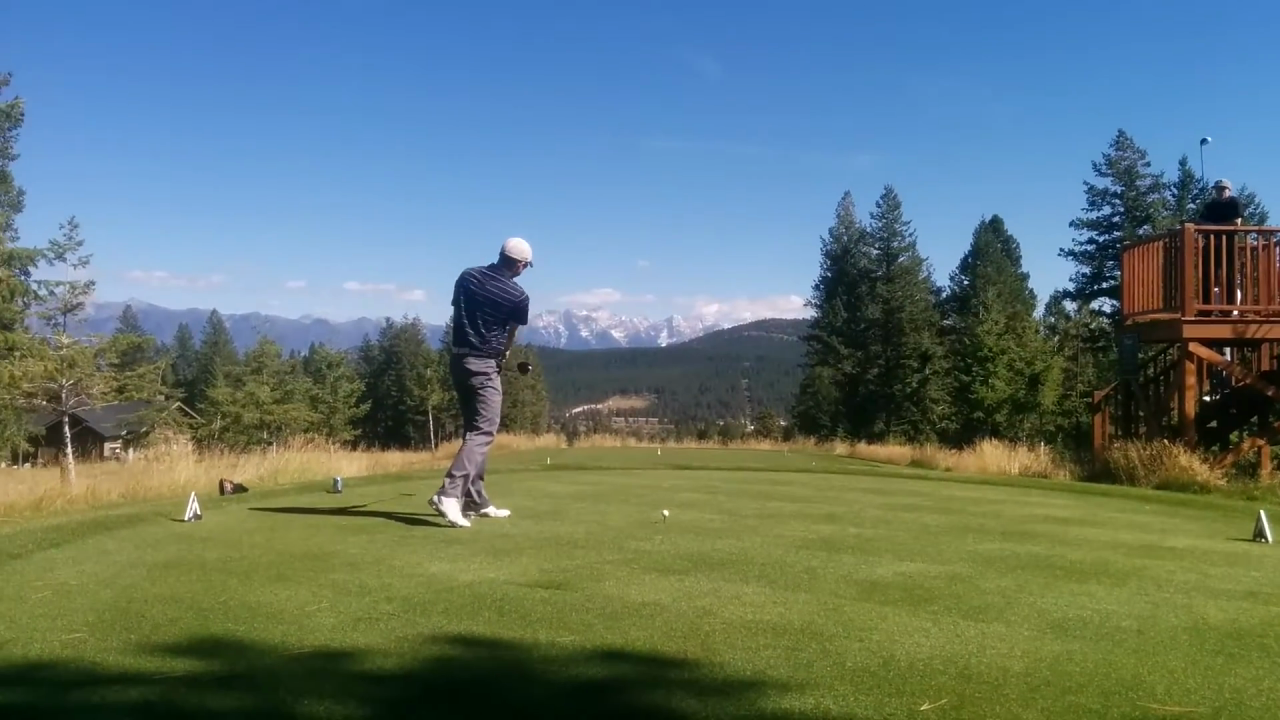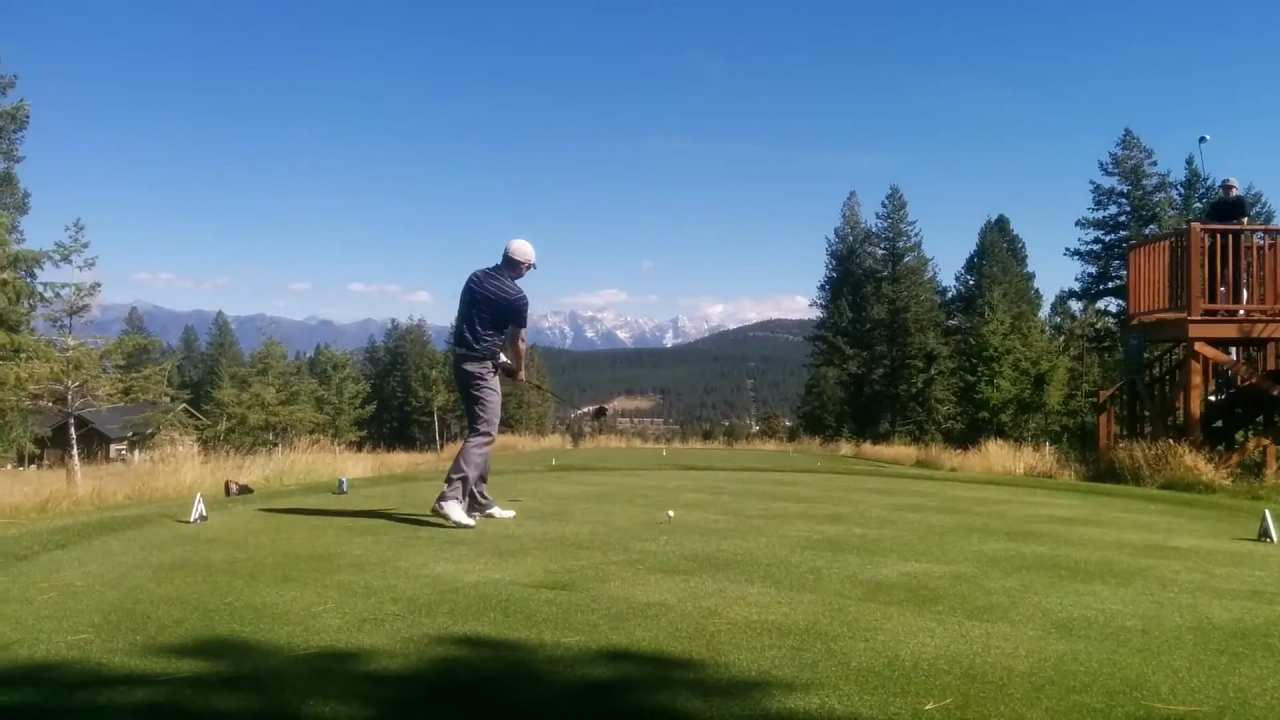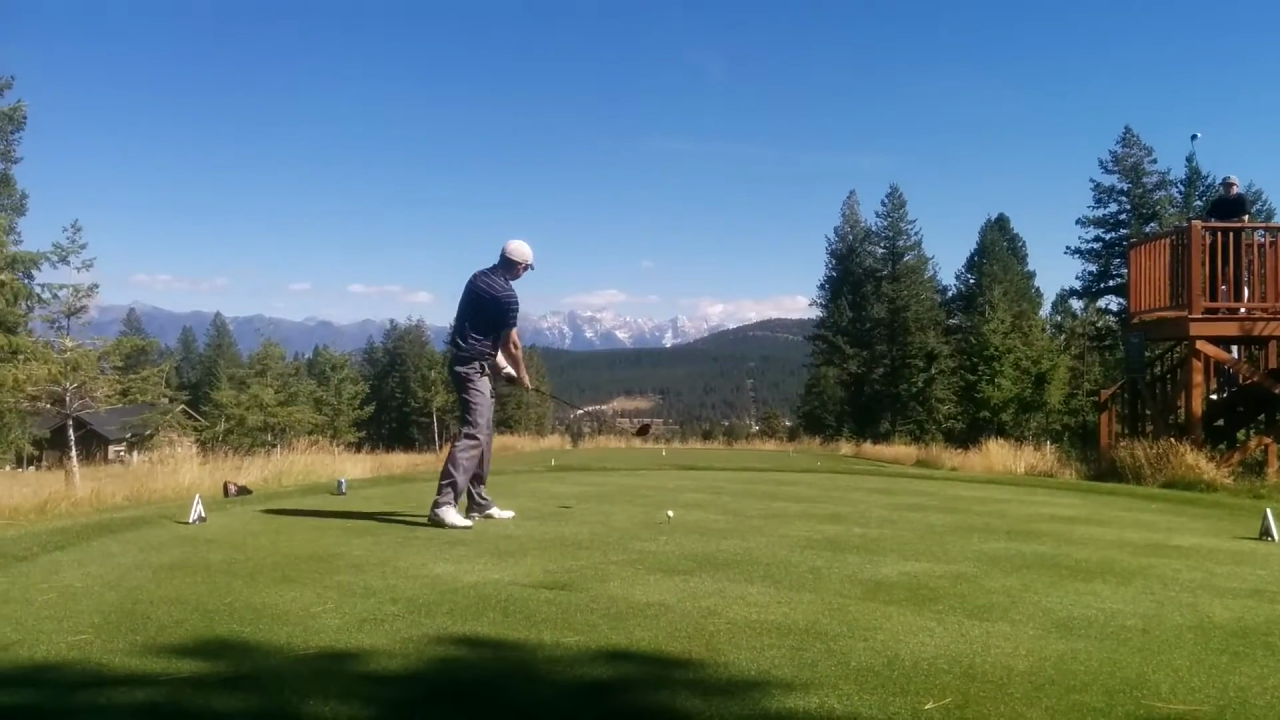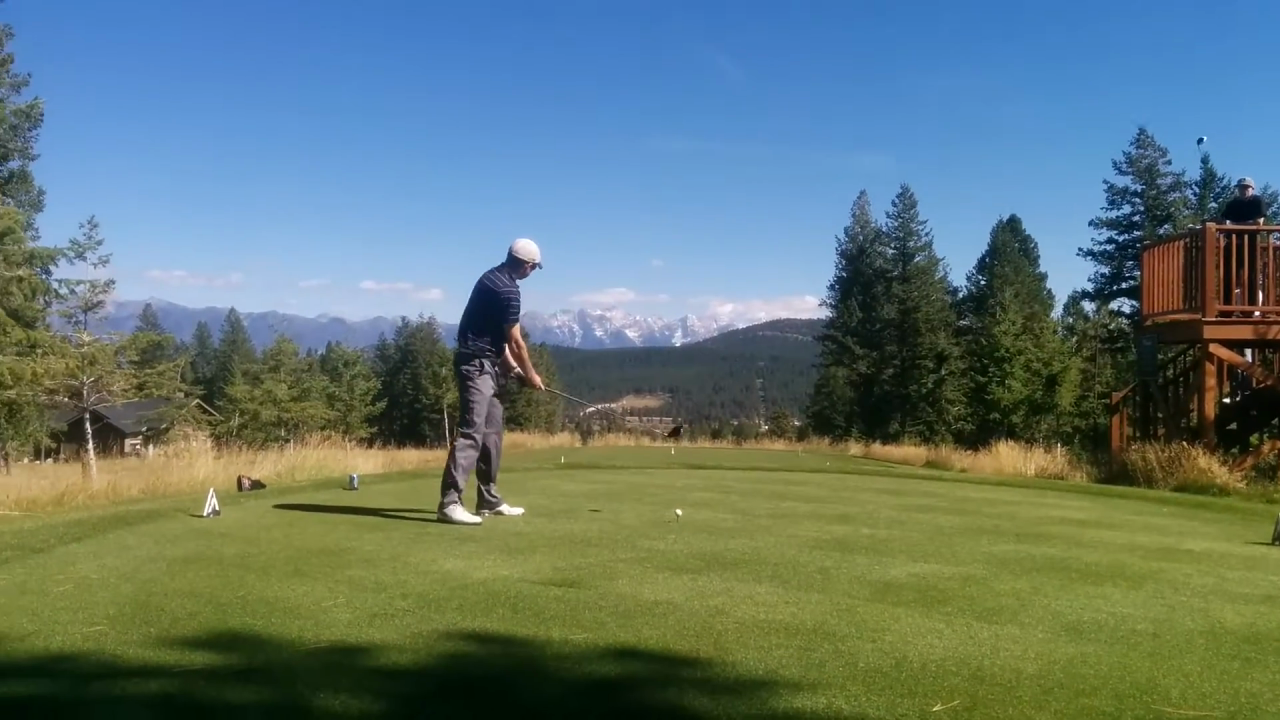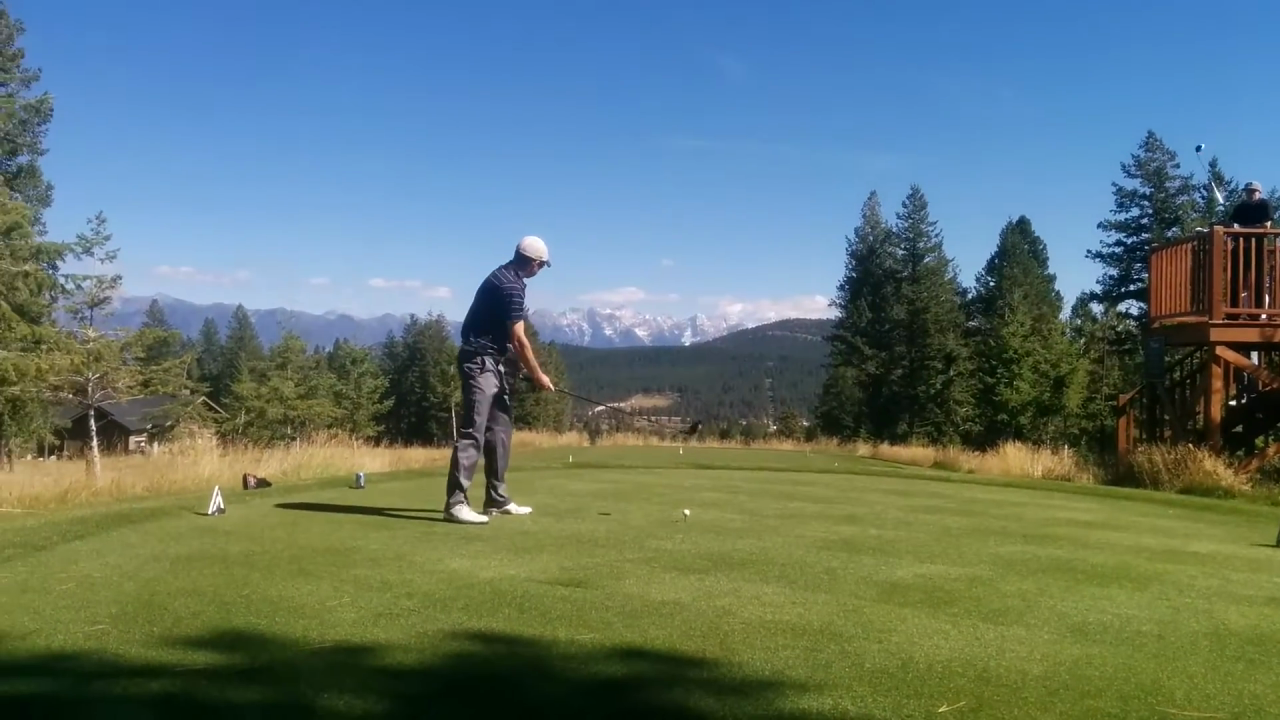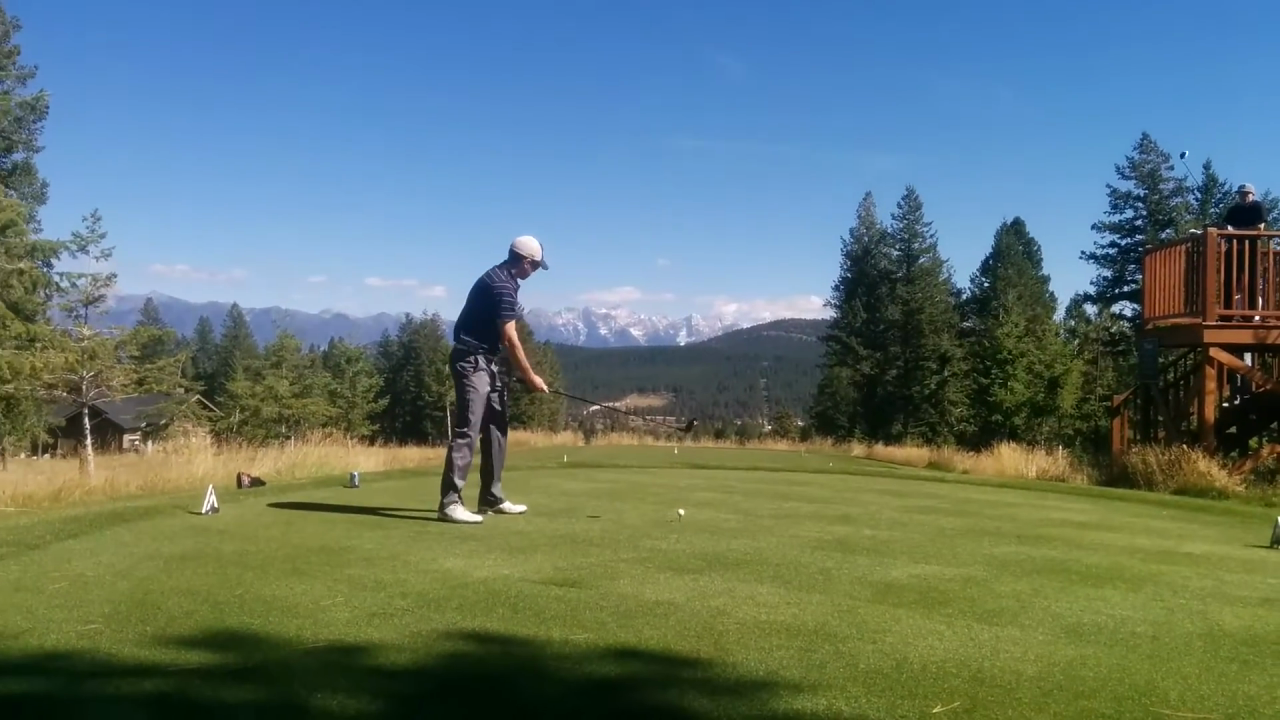
dt=0.1s
person 1, frame 1
left shoulder: (467, 276)
right shoulder: (518, 296)
left hip: (460, 360)
right hip: (483, 365)
left knee: (477, 429)
right knee: (484, 432)
left ankle: (475, 501)
right ankle: (450, 494)
person 1, frame 2
left shoulder: (474, 278)
right shoulder: (517, 297)
right elbow: (518, 342)
right wrist: (518, 369)
left hip: (463, 361)
right hip: (482, 366)
left knee: (480, 431)
right knee: (483, 433)
left ankle: (479, 502)
right ankle: (450, 496)
person 1, frame 3
left shoulder: (480, 278)
right shoulder: (507, 295)
right elbow: (512, 343)
left wrist: (501, 364)
right wrist: (521, 374)
left hip: (470, 363)
right hip: (473, 366)
left knee: (482, 433)
right knee: (473, 433)
left ankle: (479, 503)
right ankle: (444, 503)
person 1, frame 4
left shoulder: (491, 278)
right shoulder: (508, 291)
right elbow: (515, 340)
left wrist: (512, 365)
right wrist: (531, 374)
left hip: (481, 361)
right hip: (477, 364)
left knee: (492, 431)
right knee: (471, 431)
left ankle: (489, 500)
right ankle: (450, 502)
person 1, frame 5
left shoulder: (505, 279)
right shoulder: (510, 287)
left elbow: (511, 335)
right elbow: (519, 339)
left wrist: (528, 371)
right wrist: (538, 375)
left hip: (491, 361)
right hip: (479, 361)
left knee: (499, 429)
right knee: (473, 430)
left ankle: (497, 498)
right ankle: (455, 503)
person 1, frame 6
left shoulder: (501, 279)
right shoulder: (502, 286)
left elbow: (504, 336)
right elbow: (510, 339)
left wrist: (522, 372)
right wrist: (530, 376)
left hip: (485, 361)
right hip: (472, 360)
left knee: (496, 428)
right knee: (468, 429)
left ankle: (492, 497)
right ankle: (449, 503)
